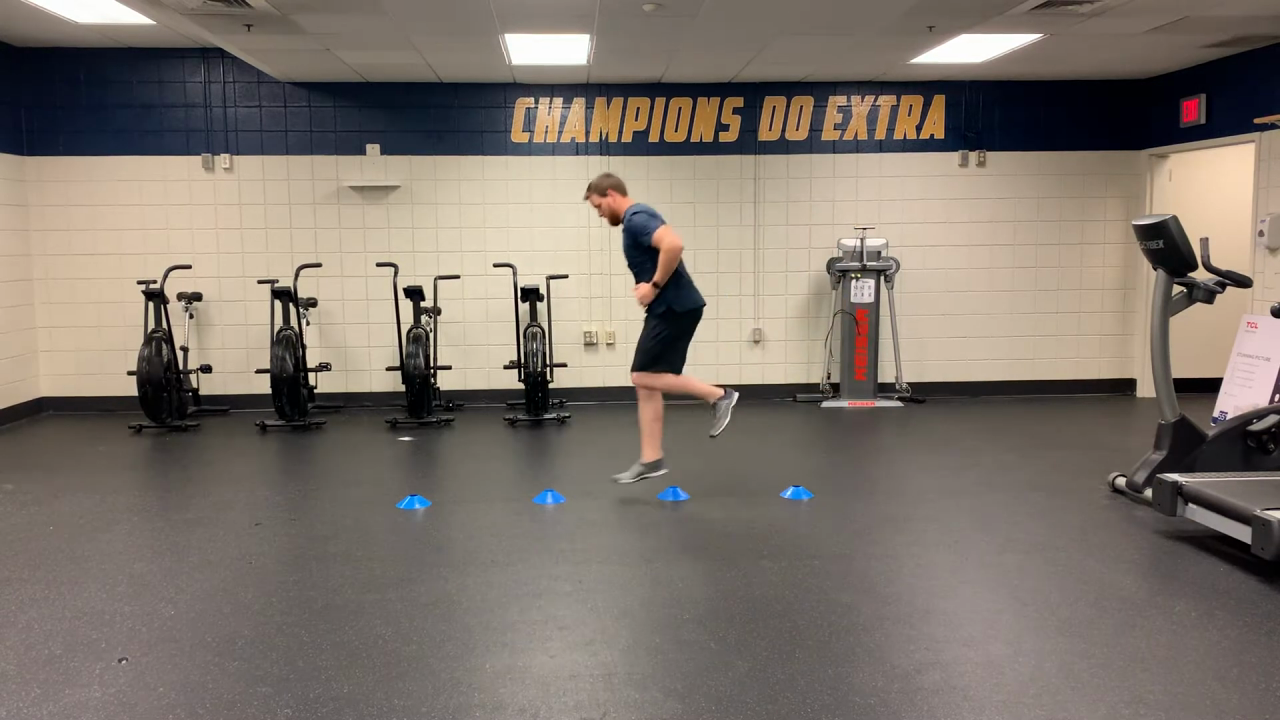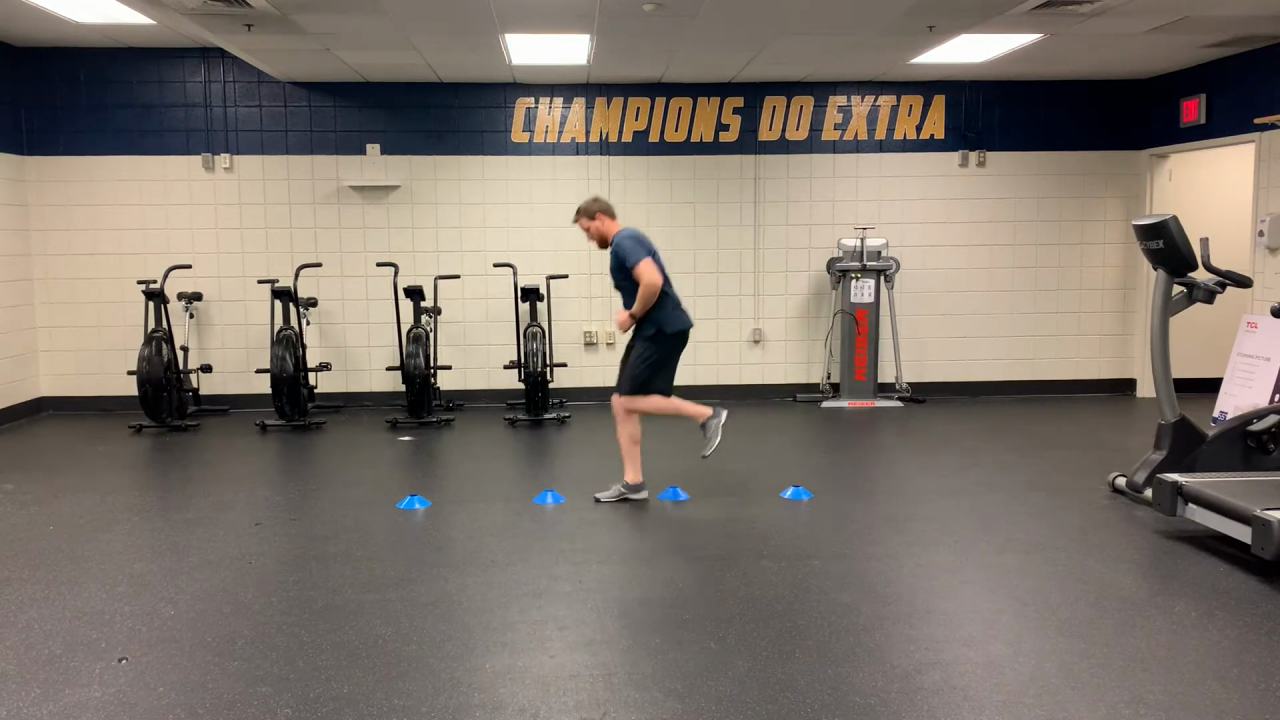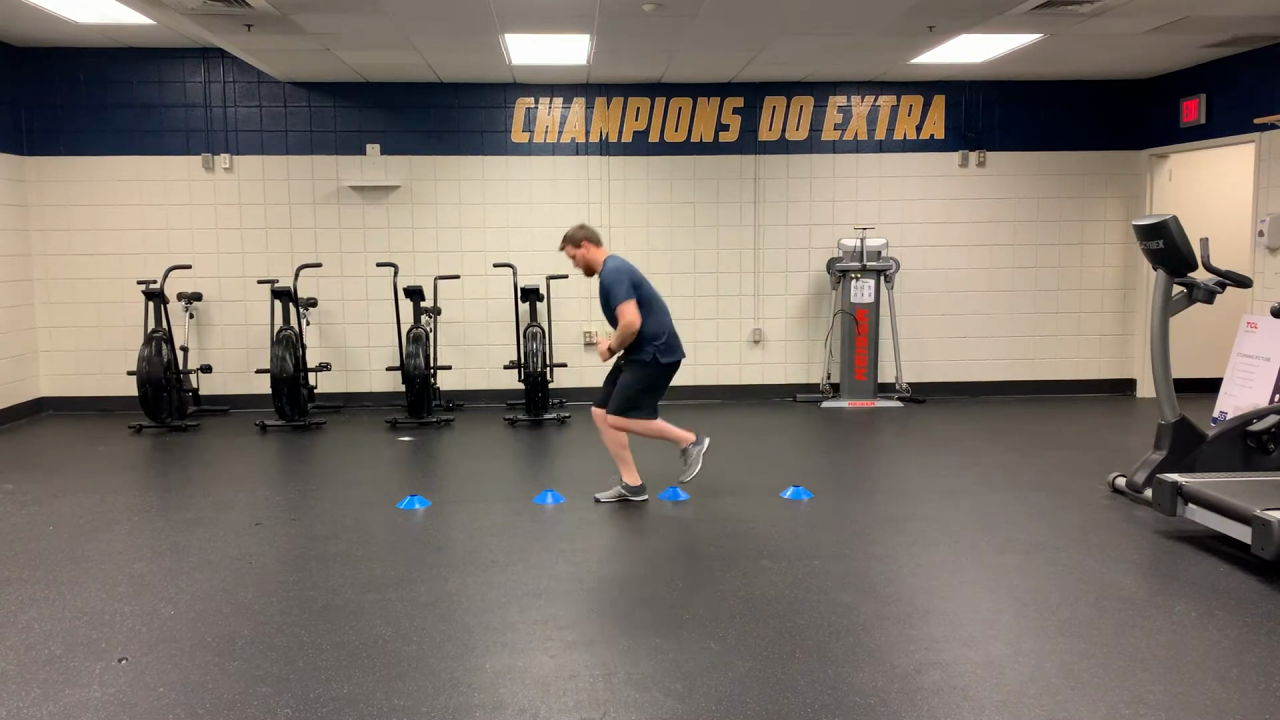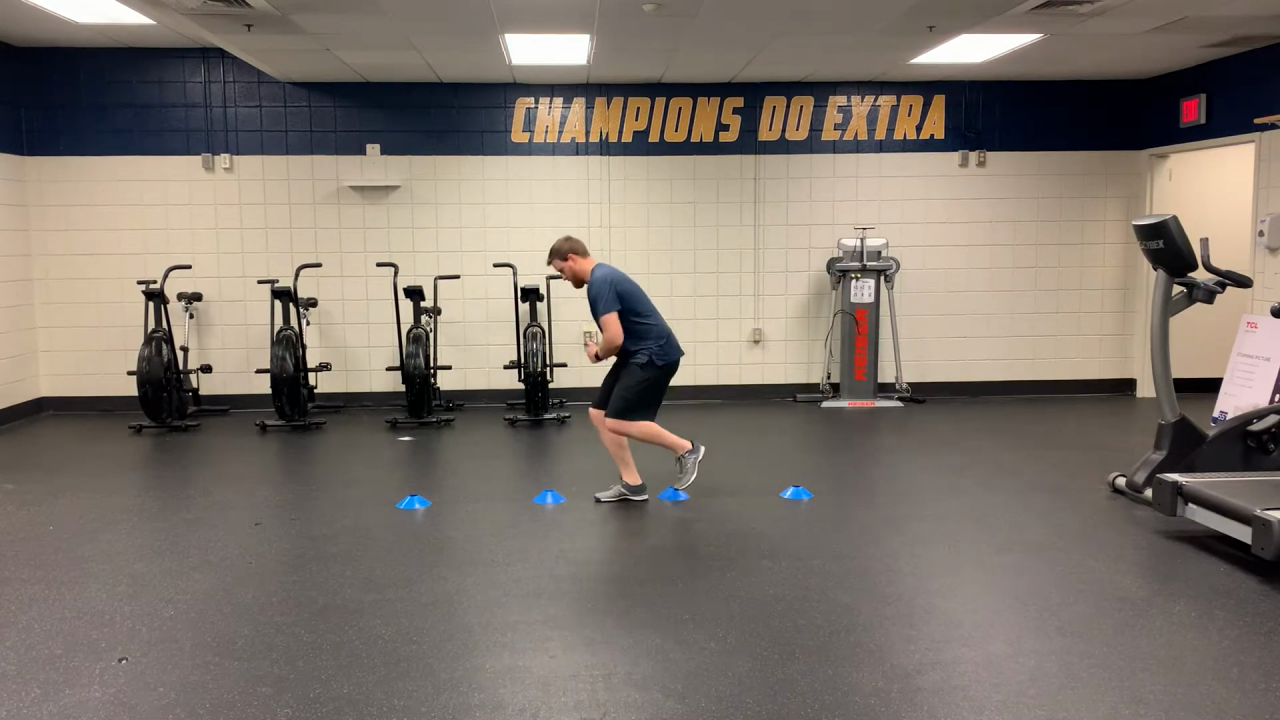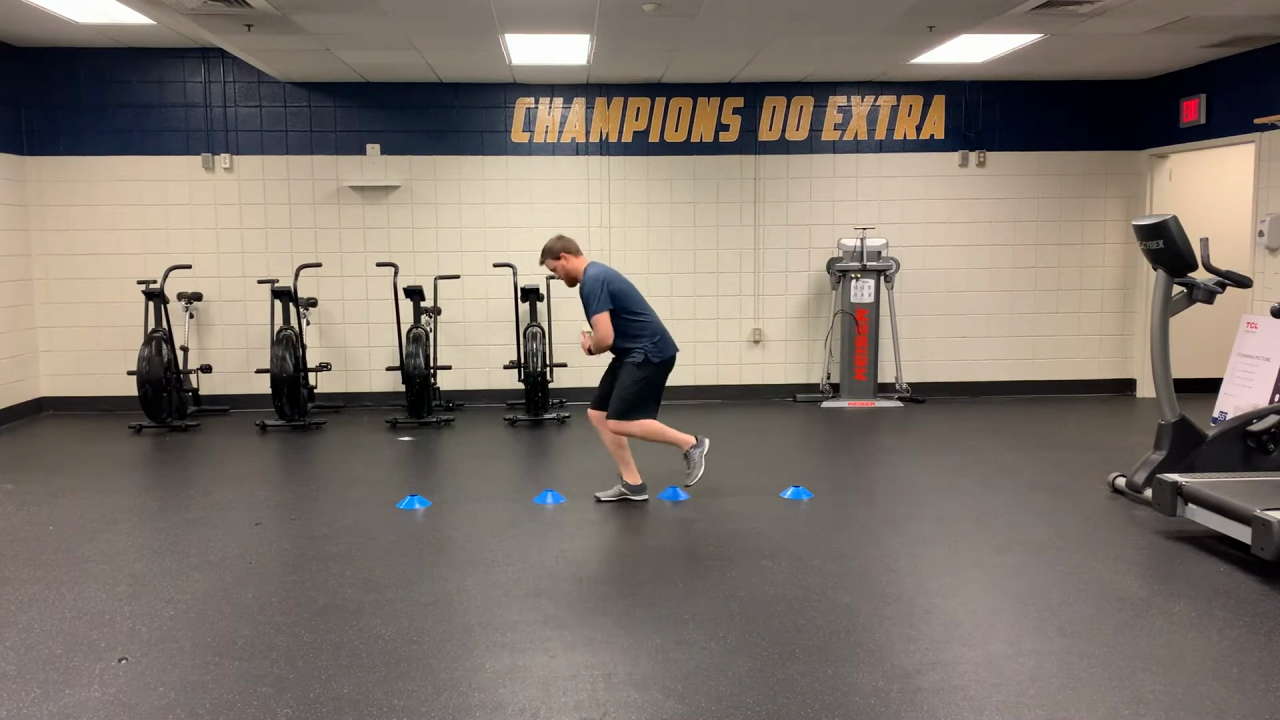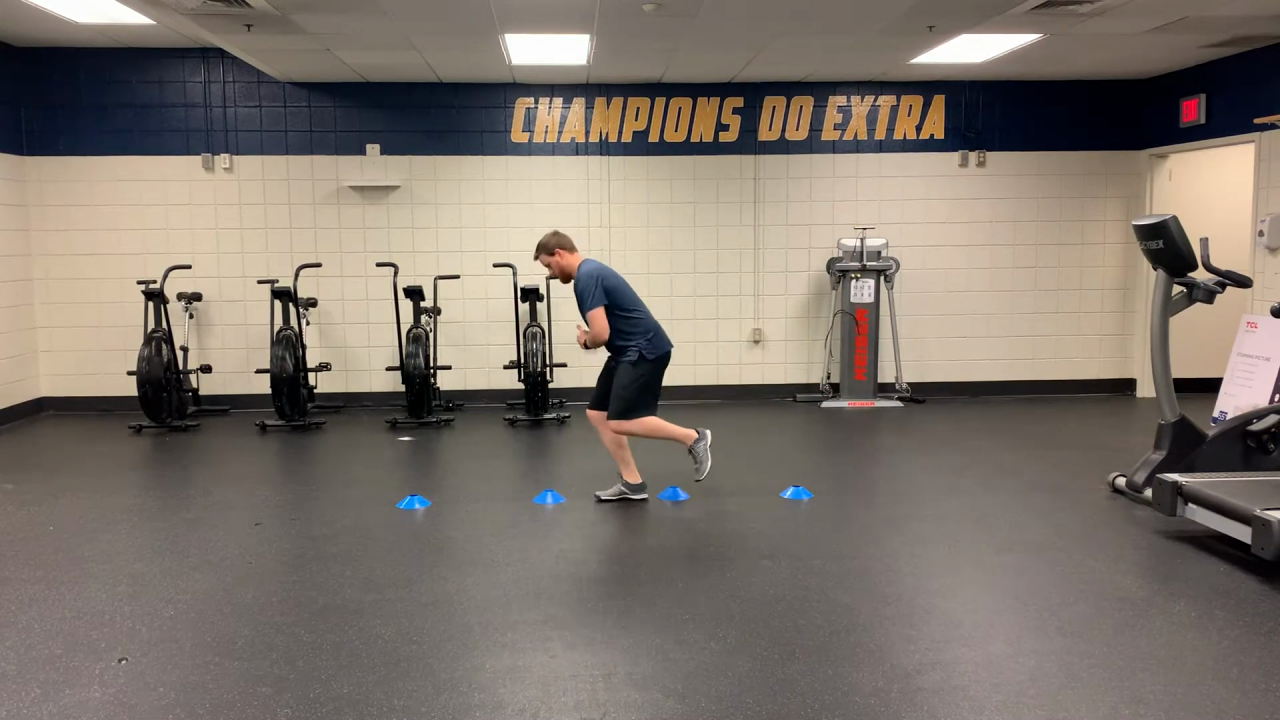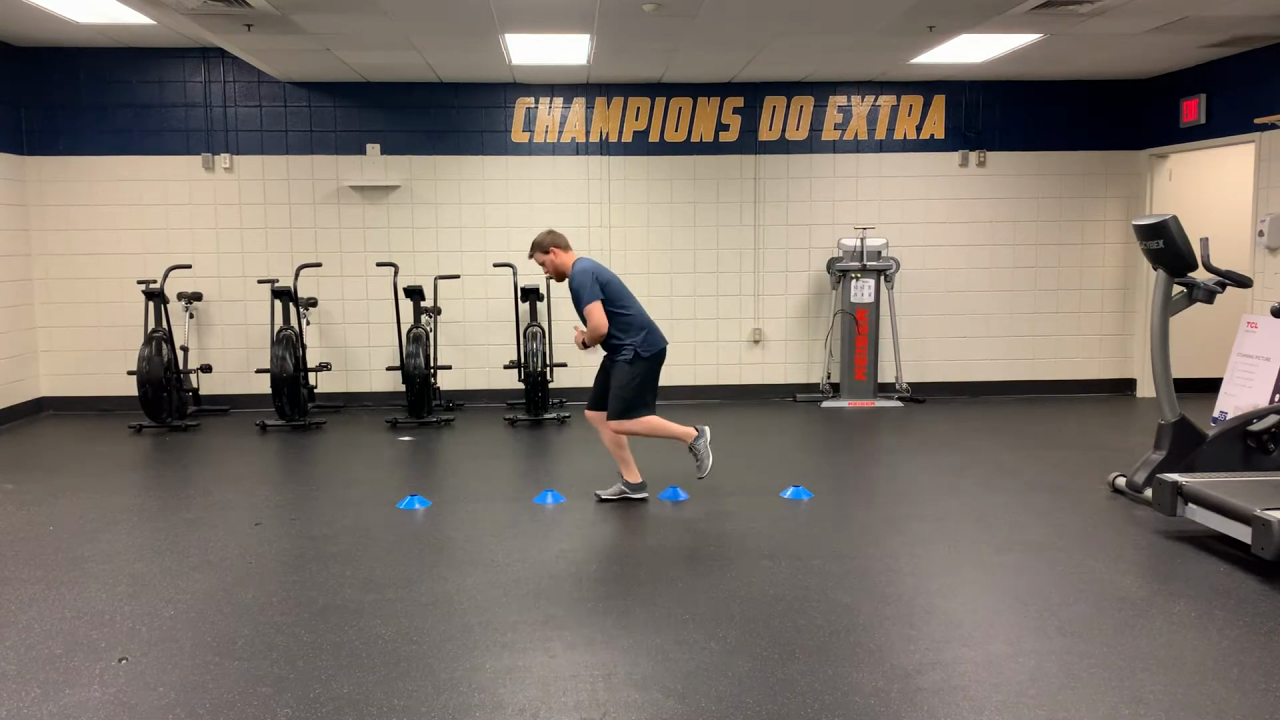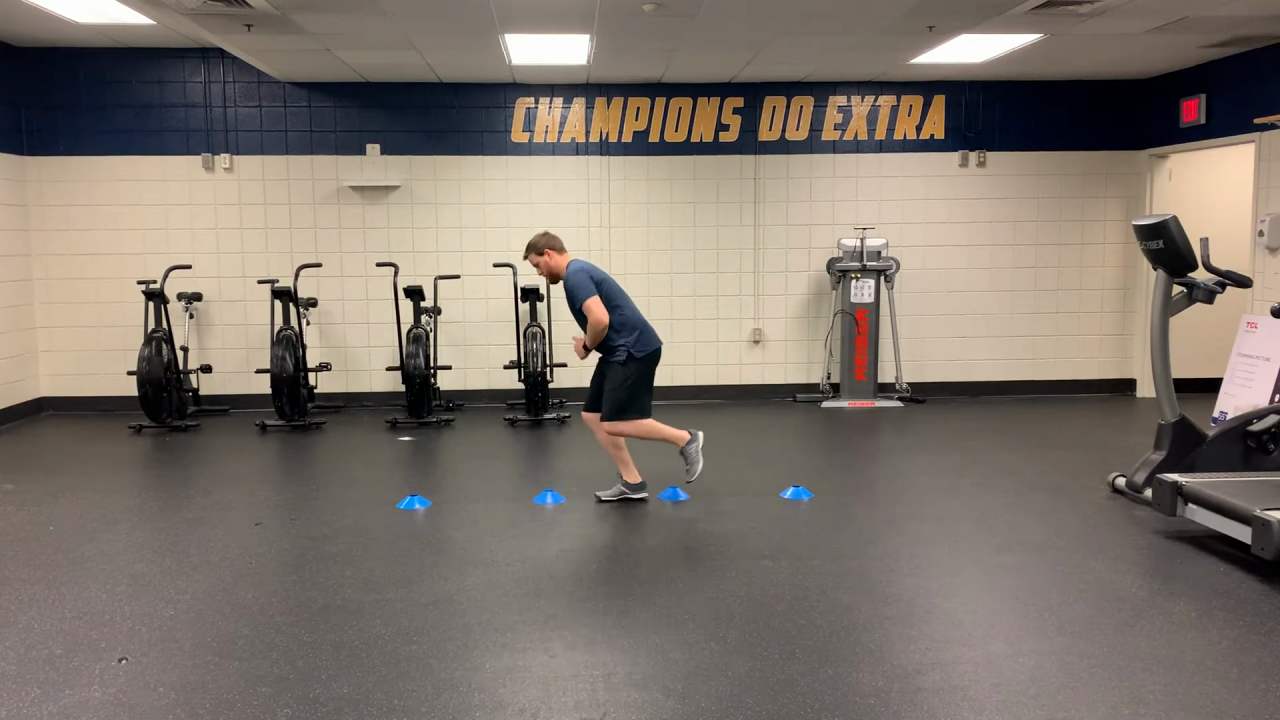
dt=0.1s
person 1, frame 1
left shoulder: (637, 217)
right shoulder: (636, 221)
left elbow: (674, 244)
left wrist: (654, 285)
left hip: (675, 307)
right hip: (667, 307)
left knee: (645, 377)
right knee: (645, 382)
left ankle: (718, 395)
right ankle: (651, 459)
person 1, frame 2
left shoulder: (625, 242)
right shoulder: (624, 243)
left elbow: (653, 280)
left wrist: (633, 314)
right wrist: (634, 315)
left hip: (663, 330)
right hip: (652, 330)
left knee: (631, 401)
right knee: (620, 404)
left ankle: (707, 415)
right ankle: (633, 482)
person 1, frame 3
left shoulder: (613, 273)
right shoulder: (613, 269)
left elbow: (631, 324)
left wrist: (610, 349)
right wrist: (616, 348)
left hip: (655, 354)
right hip: (644, 353)
left knee: (618, 418)
right knee: (602, 413)
left ankle: (690, 441)
right ankle: (632, 484)
person 1, frame 4
left shoulder: (600, 283)
right shoulder: (603, 277)
left elbow: (615, 338)
left wrist: (598, 353)
right wrist: (603, 351)
left hip: (654, 355)
right hip: (641, 354)
left knee: (617, 422)
right knee: (599, 414)
left ankle: (686, 449)
right ankle: (633, 484)
person 1, frame 5
left shoulder: (593, 282)
right shoulder: (596, 275)
left elbow: (604, 338)
left wrist: (589, 347)
left hip: (649, 354)
right hip: (635, 353)
left knee: (620, 422)
right knee: (598, 414)
left ankle: (691, 444)
right ankle: (632, 483)
person 1, frame 6
left shoulder: (586, 278)
right shoulder: (591, 271)
left elbow: (600, 333)
left wrist: (585, 341)
left hip: (644, 351)
right hip: (630, 351)
left knee: (621, 422)
right knee: (597, 414)
left ankle: (693, 439)
right ankle: (632, 483)
person 1, frame 7
left shoulder: (580, 276)
right shoulder: (585, 270)
left elbow: (599, 326)
left wrist: (584, 339)
left hip: (639, 349)
right hip: (626, 351)
left knee: (620, 422)
right knee: (596, 415)
left ankle: (693, 436)
right ankle: (632, 482)
person 1, frame 8
left shoulder: (574, 276)
right shoulder: (579, 272)
left elbow: (600, 320)
left wrist: (585, 345)
left hip: (633, 350)
right hip: (621, 351)
left knee: (615, 424)
right knee: (592, 416)
left ankle: (686, 440)
right ankle: (632, 483)
